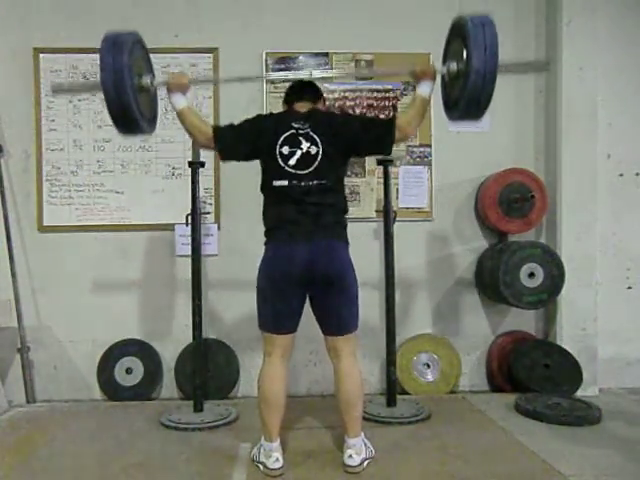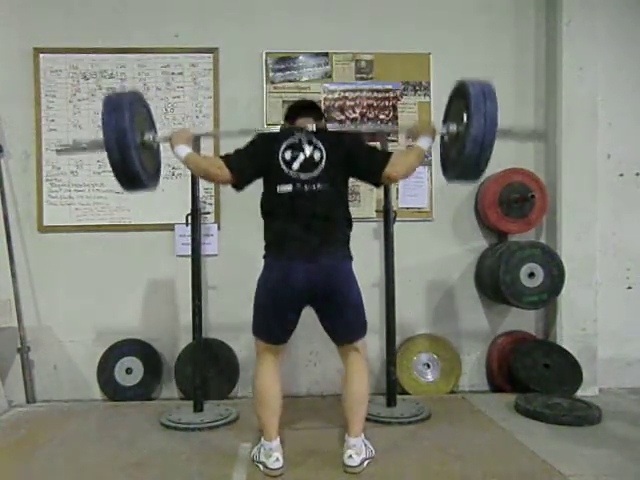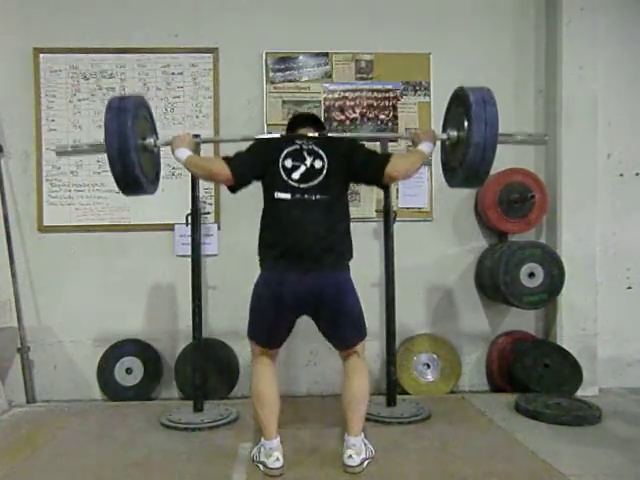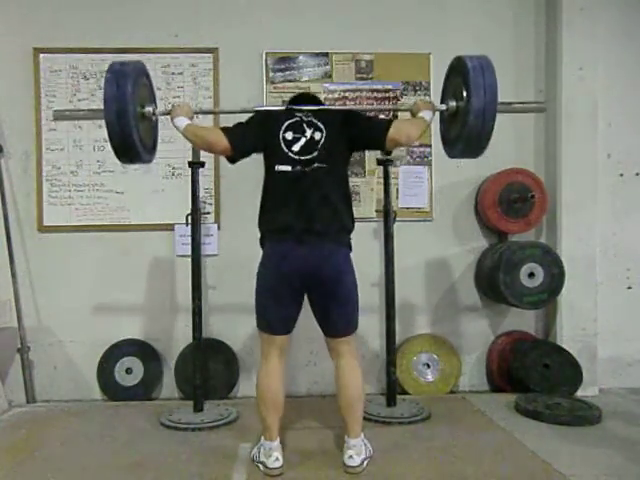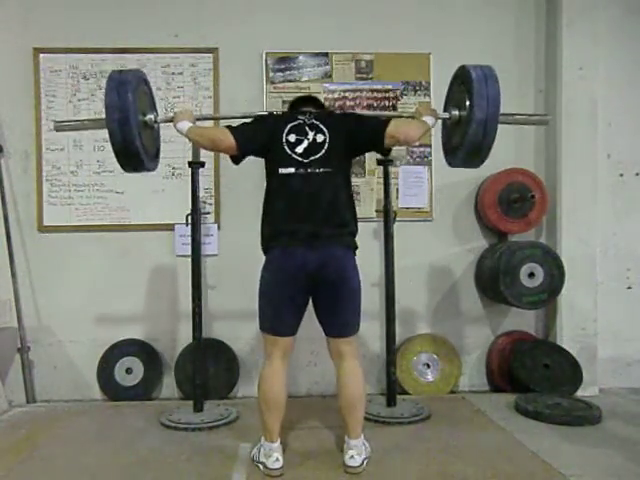
dt=0.2s
person 1, frame 1
left shoulder: (264, 128)
right shoulder: (340, 125)
left elbow: (206, 137)
right elbow: (404, 130)
left wrist: (178, 100)
right wrist: (424, 89)
left hip: (281, 253)
right hip: (331, 252)
left knee: (275, 354)
right knee: (344, 352)
person 1, frame 2
left shoulder: (268, 143)
right shoulder: (342, 142)
left elbow: (221, 172)
right elbow: (395, 171)
left wrist: (183, 149)
right wrist: (423, 142)
left hip: (281, 269)
right hip: (334, 268)
left knee: (267, 357)
right knee: (354, 355)
right ankle: (355, 447)
person 1, frame 3
left shoulder: (268, 150)
right shoulder: (343, 150)
left elbow: (220, 172)
right elbow: (398, 170)
left wrist: (183, 151)
right wrist: (424, 145)
left hip: (278, 277)
right hip: (332, 277)
left knee: (262, 358)
right knee: (354, 357)
left ankle: (271, 449)
right ankle: (355, 446)
person 1, frame 4
left shoulder: (268, 121)
right shoulder: (343, 121)
left elbow: (218, 142)
right elbow: (402, 135)
left wrist: (182, 120)
right wrist: (424, 115)
left hip: (279, 254)
right hip: (332, 253)
left knee: (272, 354)
right knee: (344, 353)
left ankle: (271, 449)
right ankle: (355, 446)
person 1, frame 5
left shoulder: (271, 125)
right shoulder: (345, 124)
left elbow: (223, 141)
right elbow: (403, 133)
left wrist: (184, 124)
right wrist: (426, 118)
left hip: (284, 256)
right hip: (337, 255)
left knee: (276, 355)
right knee: (345, 354)
left ankle: (271, 449)
right ankle: (355, 447)
